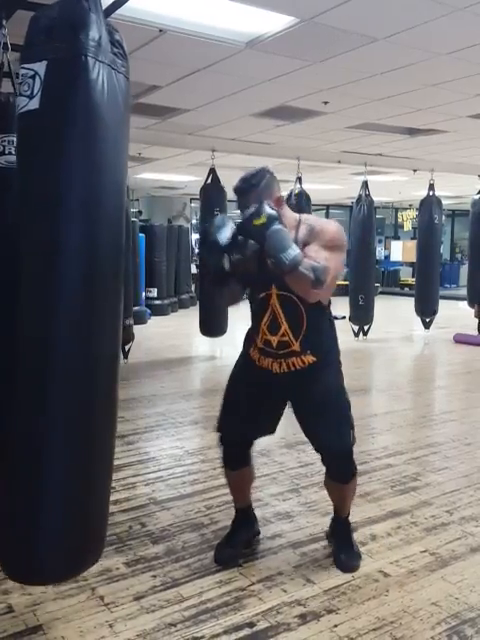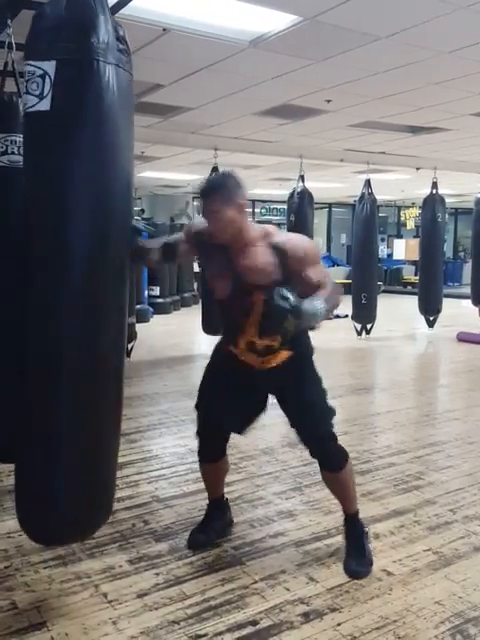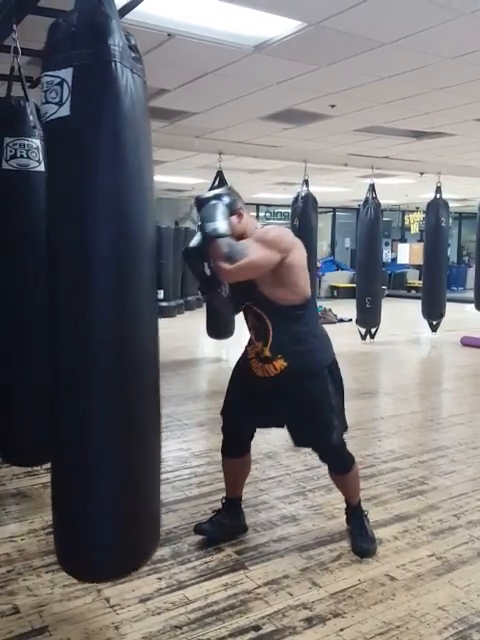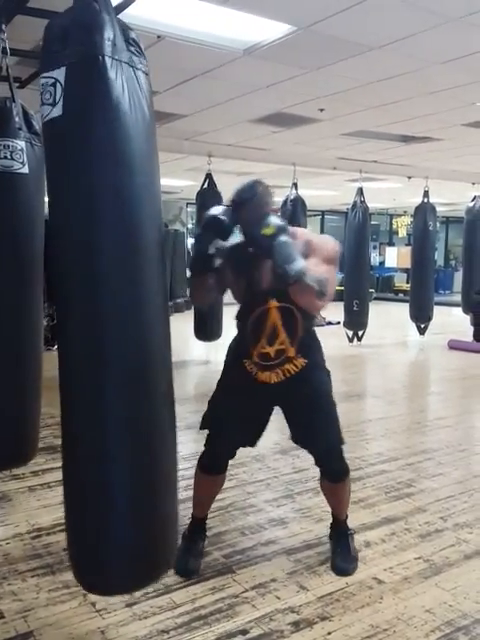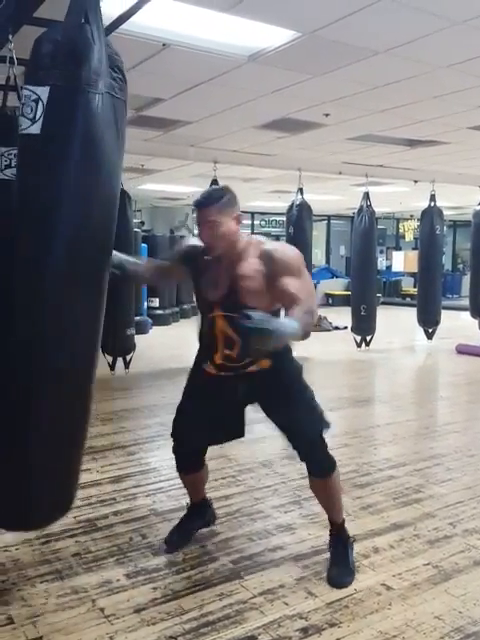
dt=1s
person 1, frame 1
left shoulder: (323, 232)
right shoulder: (250, 238)
left elbow: (315, 289)
right elbow: (230, 296)
left wrist: (276, 235)
left hip: (314, 361)
right hip: (258, 358)
left knee: (339, 453)
right knee: (232, 441)
left ankle: (341, 528)
right ankle: (244, 523)
person 1, frame 2
left shoulder: (289, 246)
right shoulder: (203, 239)
left elbow: (329, 292)
right elbow: (161, 250)
left wrist: (300, 314)
right wrist: (145, 250)
left hip: (287, 356)
right hip: (234, 357)
left knee: (322, 443)
right knee: (211, 435)
left ankle: (355, 527)
right ankle: (218, 513)
person 1, frame 3
left shoulder: (275, 238)
right shoulder: (240, 248)
left elbow: (227, 269)
right elbow: (227, 294)
left wrist: (213, 221)
left hip: (306, 363)
right hip: (260, 359)
left knee: (329, 447)
right knee: (234, 432)
left ankle: (356, 515)
right ankle: (232, 513)
person 1, frame 4
left shoulder: (319, 245)
right shoulder: (237, 253)
left elbow: (317, 297)
right elbow: (200, 298)
left wrist: (282, 246)
right wrist: (204, 247)
left hip: (304, 368)
right hip: (246, 368)
left knee: (330, 456)
right knee: (216, 450)
left ankle: (341, 531)
right ankle: (195, 534)
person 1, frame 5
left shoulder: (279, 256)
right shoulder: (196, 256)
left elbow: (307, 311)
right elbow: (157, 272)
left wrist: (278, 329)
right wrist: (112, 258)
left hip: (271, 365)
right hip: (215, 370)
left knee: (315, 451)
right knee: (186, 446)
left ankle: (340, 538)
right ankle: (200, 510)
